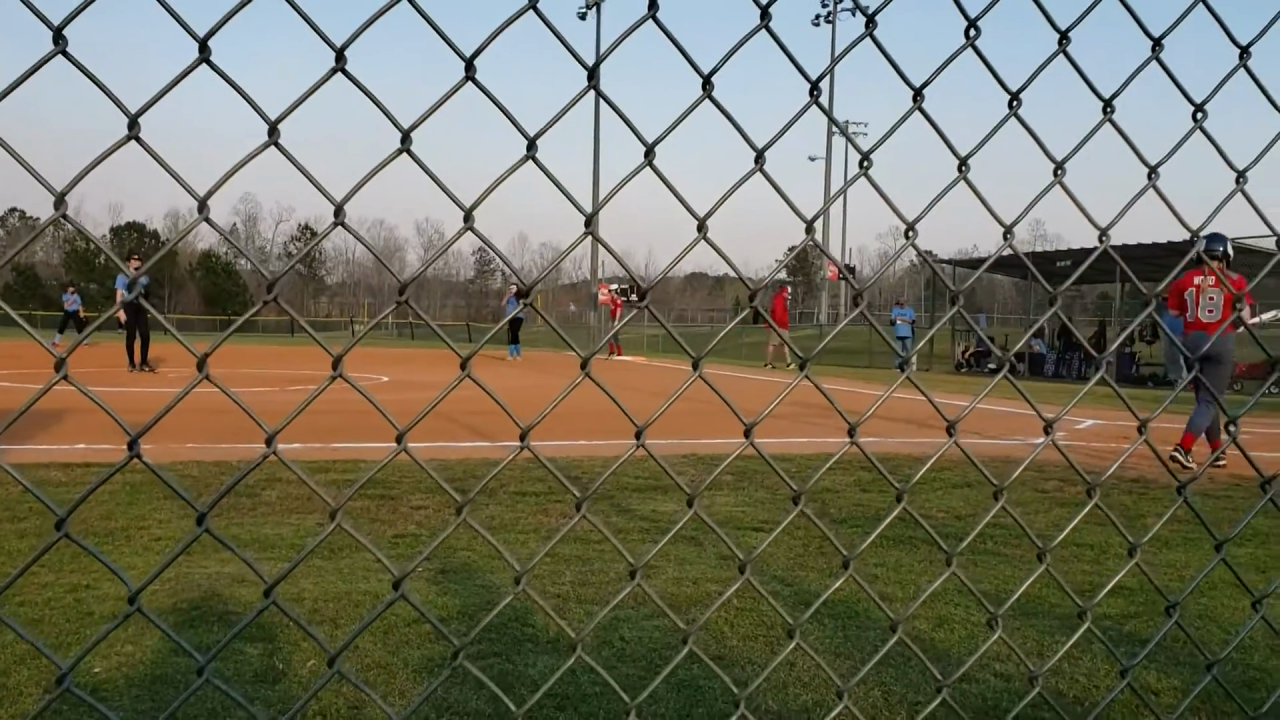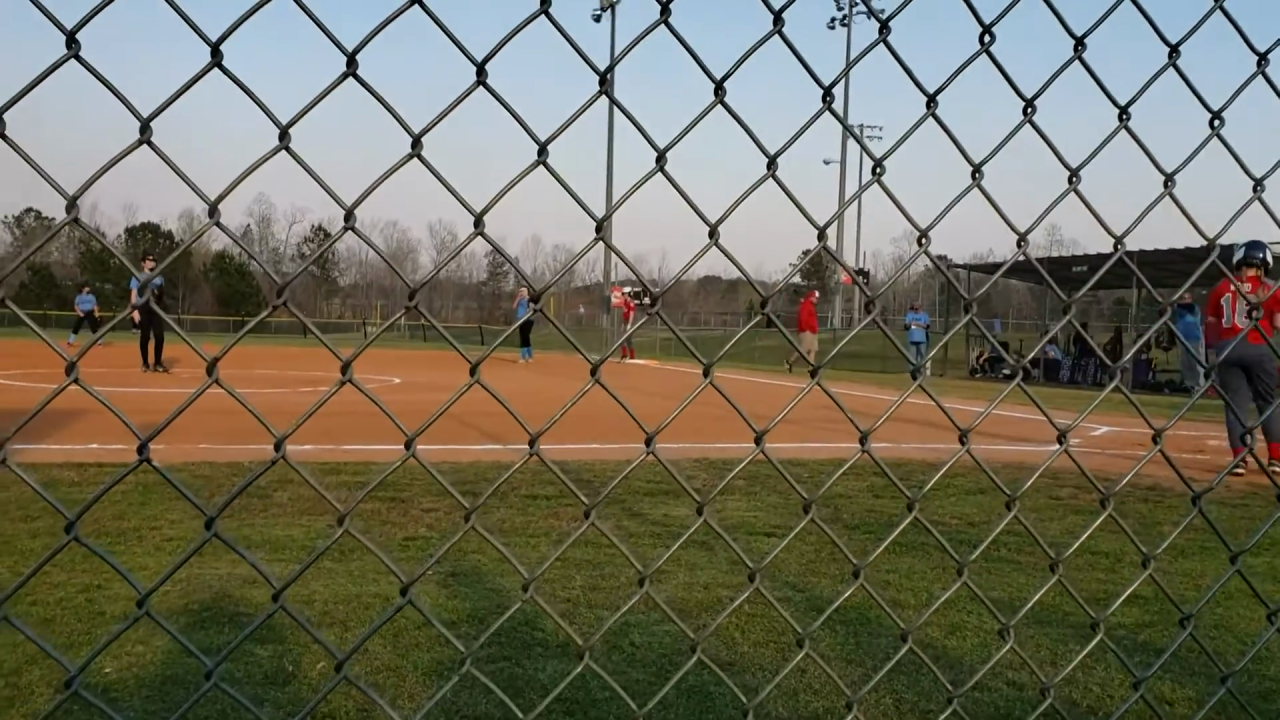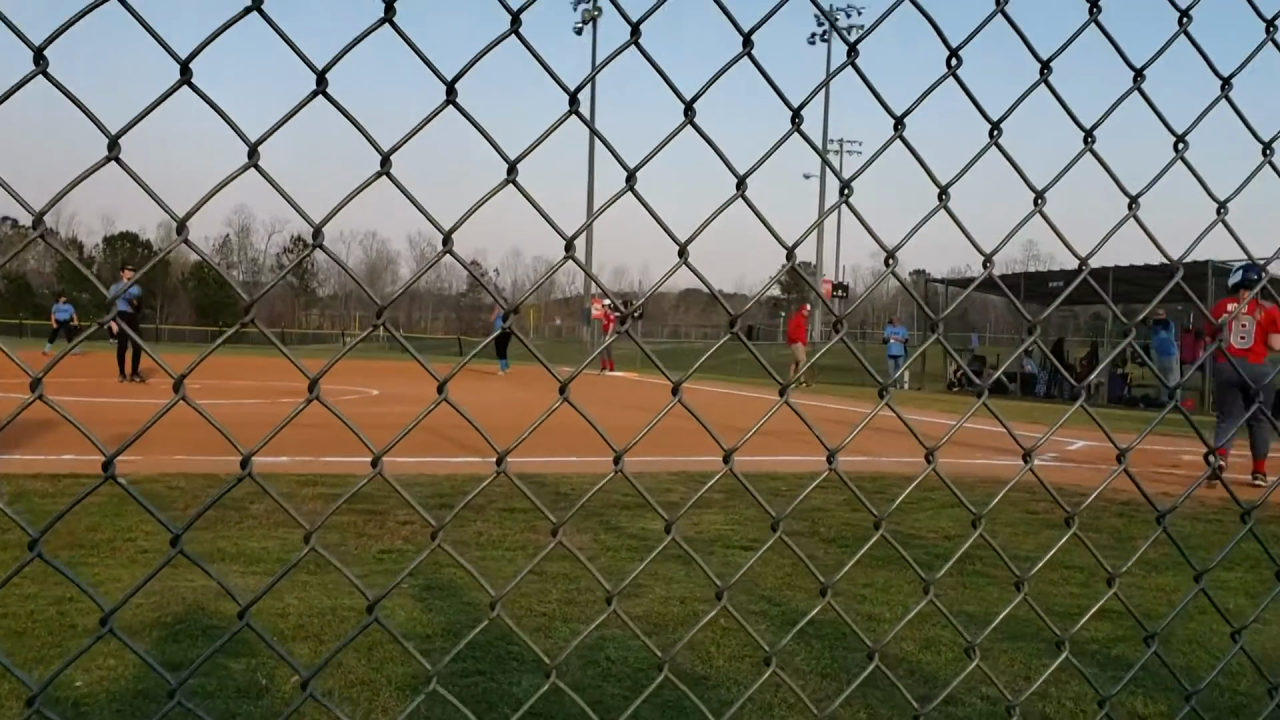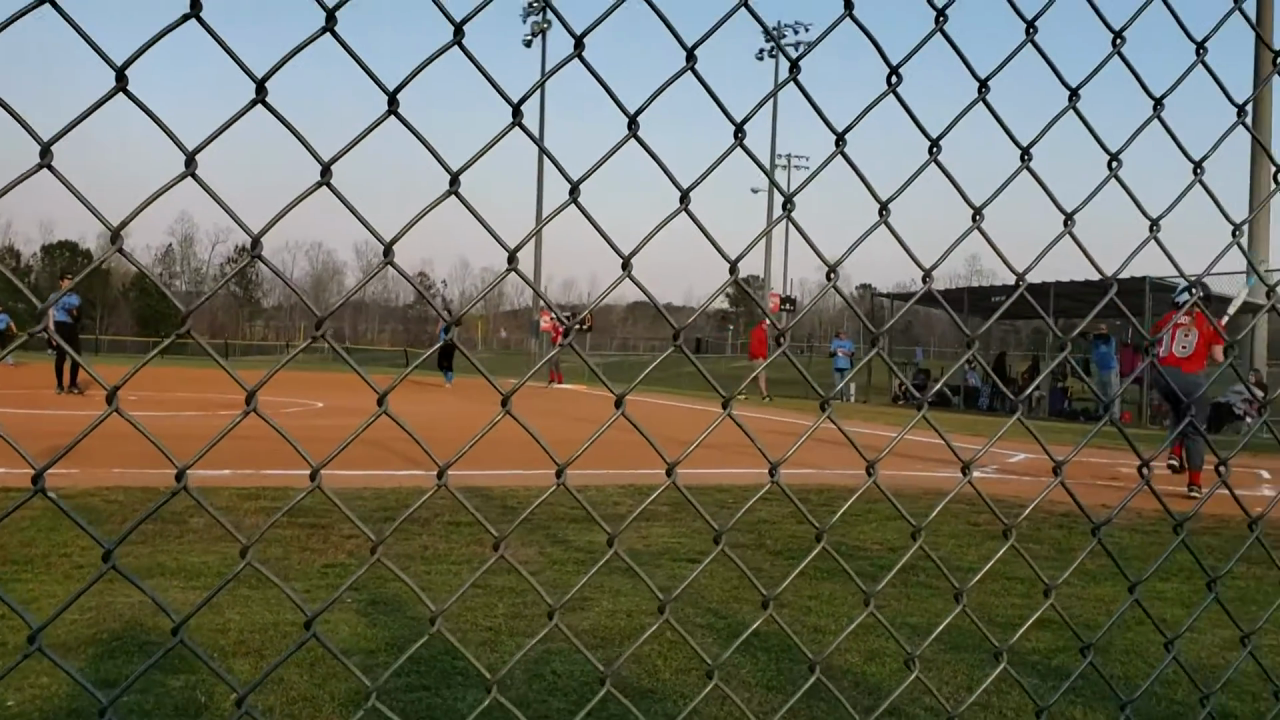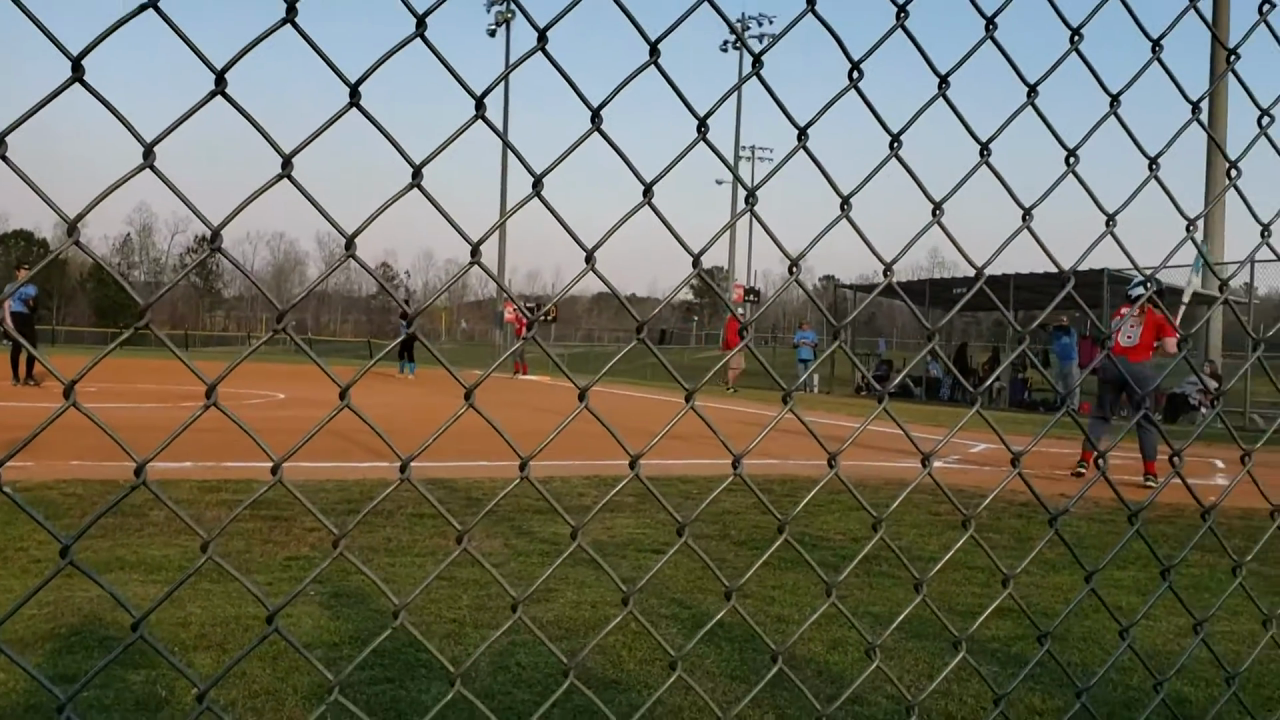
dt=0.3s
person 1, frame 1
left shoulder: (1185, 278)
right shoulder: (1235, 280)
left elbow: (1173, 312)
right elbow: (1244, 317)
right wrist: (1230, 315)
left hip: (1191, 341)
right hip: (1220, 343)
left knee: (1205, 396)
right knee: (1209, 400)
left ankle: (1217, 452)
right ankle: (1183, 448)
person 1, frame 2
left shoulder: (1223, 286)
left elbow: (1211, 320)
left hip: (1228, 349)
right hip: (1259, 350)
left knee: (1235, 405)
left ankle: (1238, 459)
person 1, frame 3
left shoulder: (1220, 307)
left elbow: (1209, 339)
right wrist: (1257, 335)
left hip: (1225, 368)
right hip: (1257, 370)
left knee: (1226, 419)
right knee: (1259, 421)
left ankle: (1219, 459)
right ankle: (1259, 472)
person 1, frame 4
left shoulder: (1166, 319)
right shoulder: (1210, 324)
left elbow: (1152, 348)
right elbow: (1219, 357)
right wrist: (1205, 348)
left hip: (1163, 375)
right hip: (1191, 379)
left knee: (1179, 414)
right knee: (1192, 430)
left ankle: (1174, 456)
right ankle: (1194, 484)
person 1, frame 5
left shoulder: (1119, 312)
right shoulder: (1159, 317)
right elbow: (1171, 349)
right wrist: (1172, 333)
left hip: (1110, 365)
right hip: (1138, 369)
left knee: (1101, 415)
right knee: (1145, 420)
left ankle: (1084, 462)
right ankle: (1150, 473)
